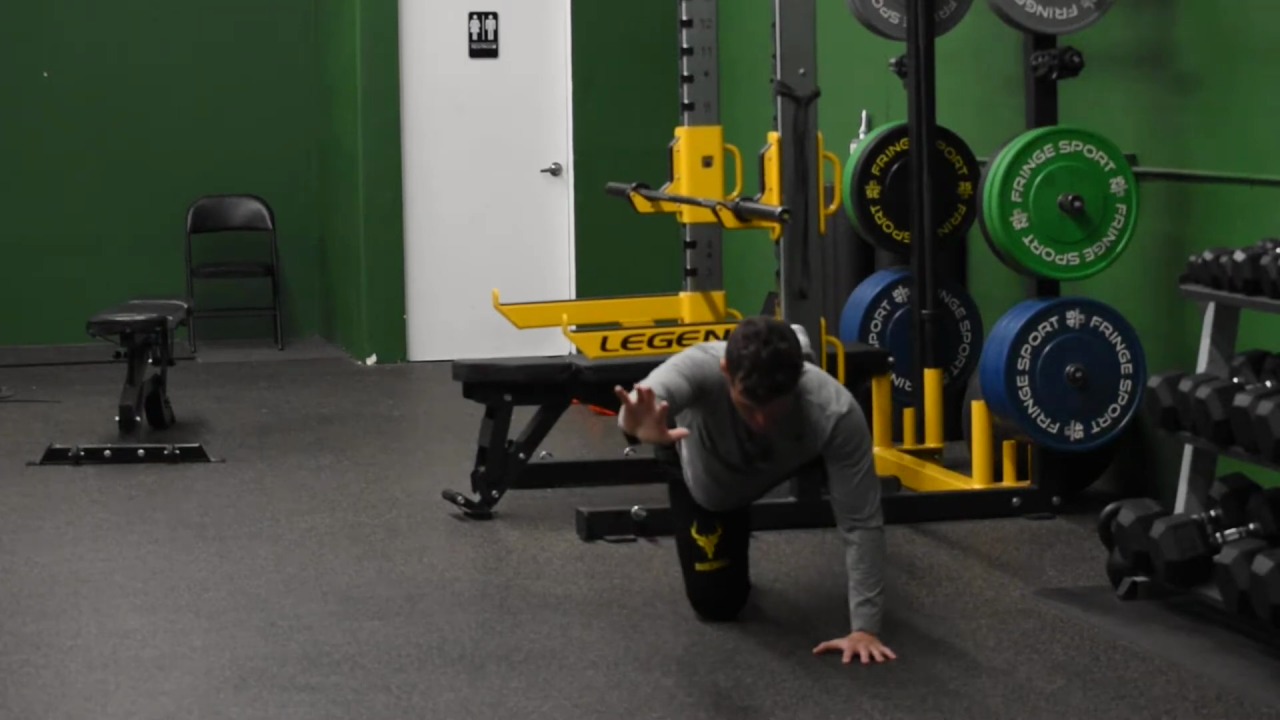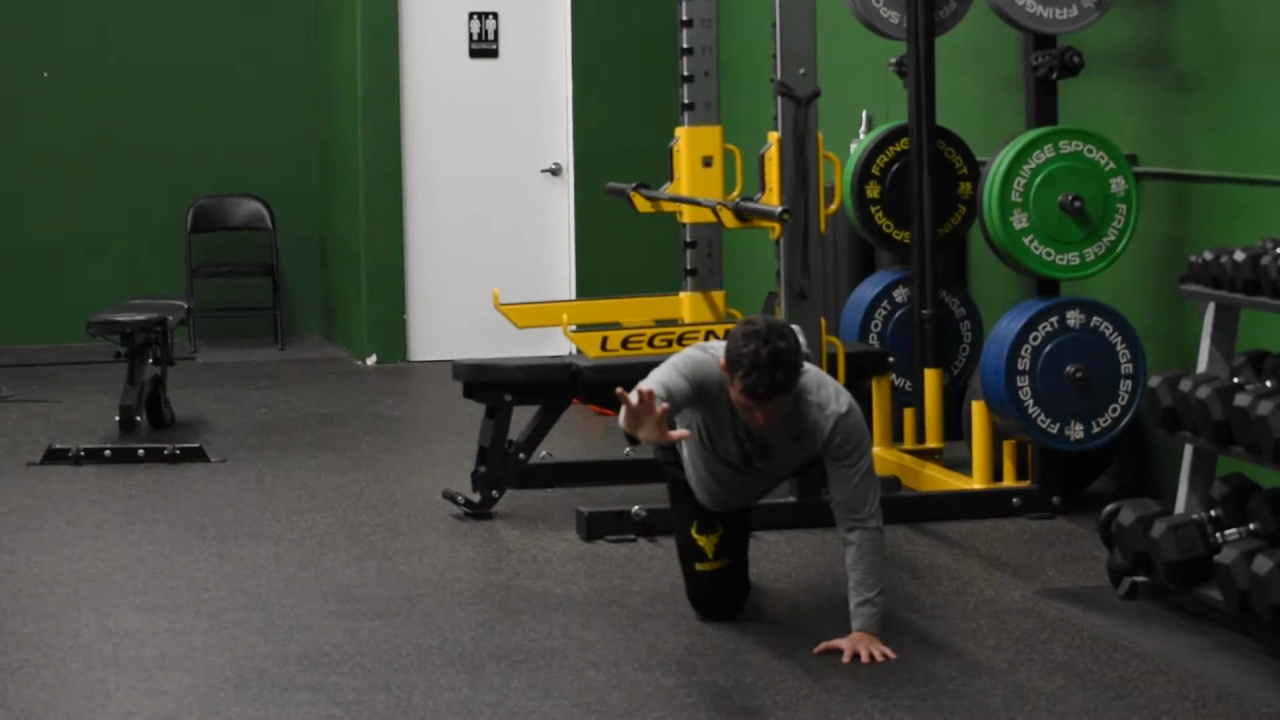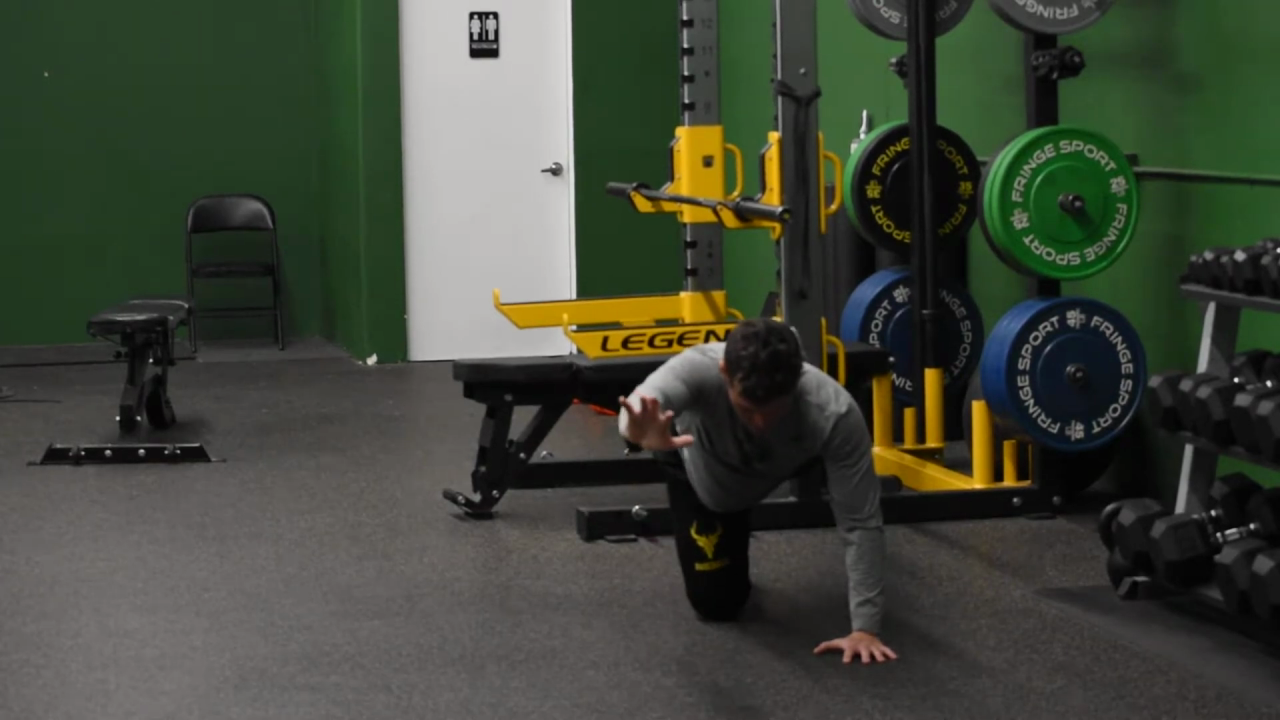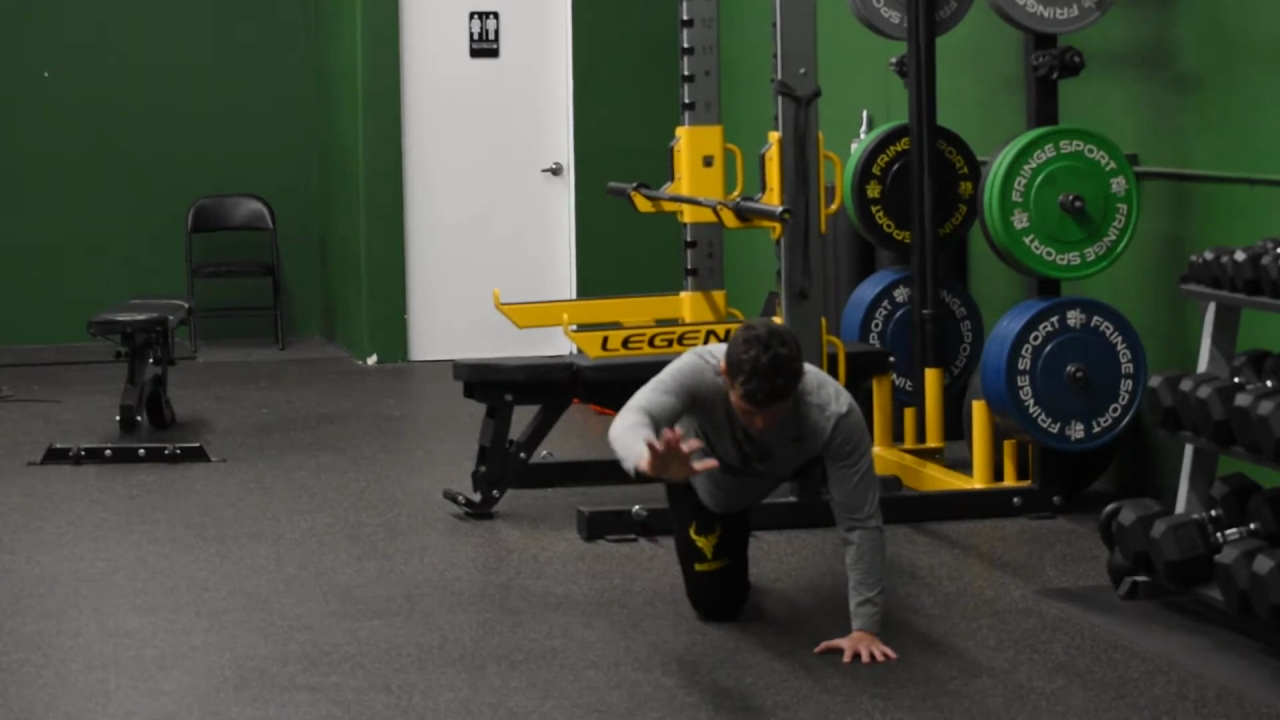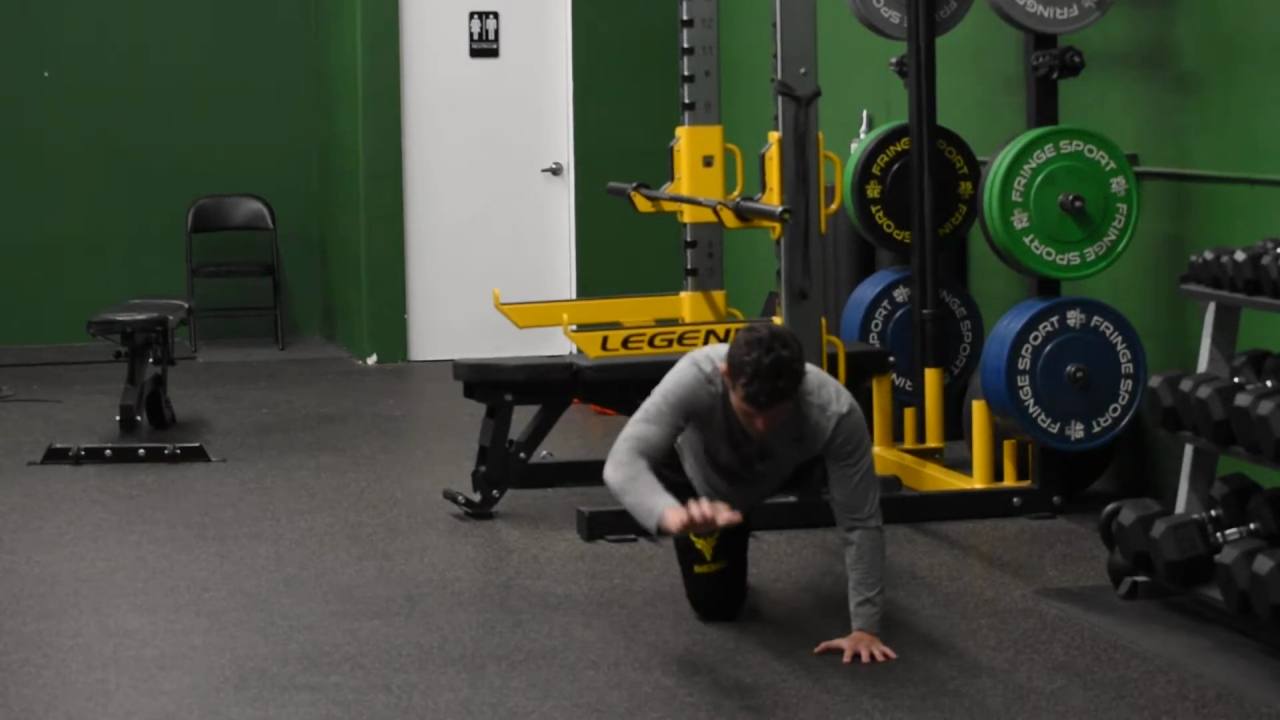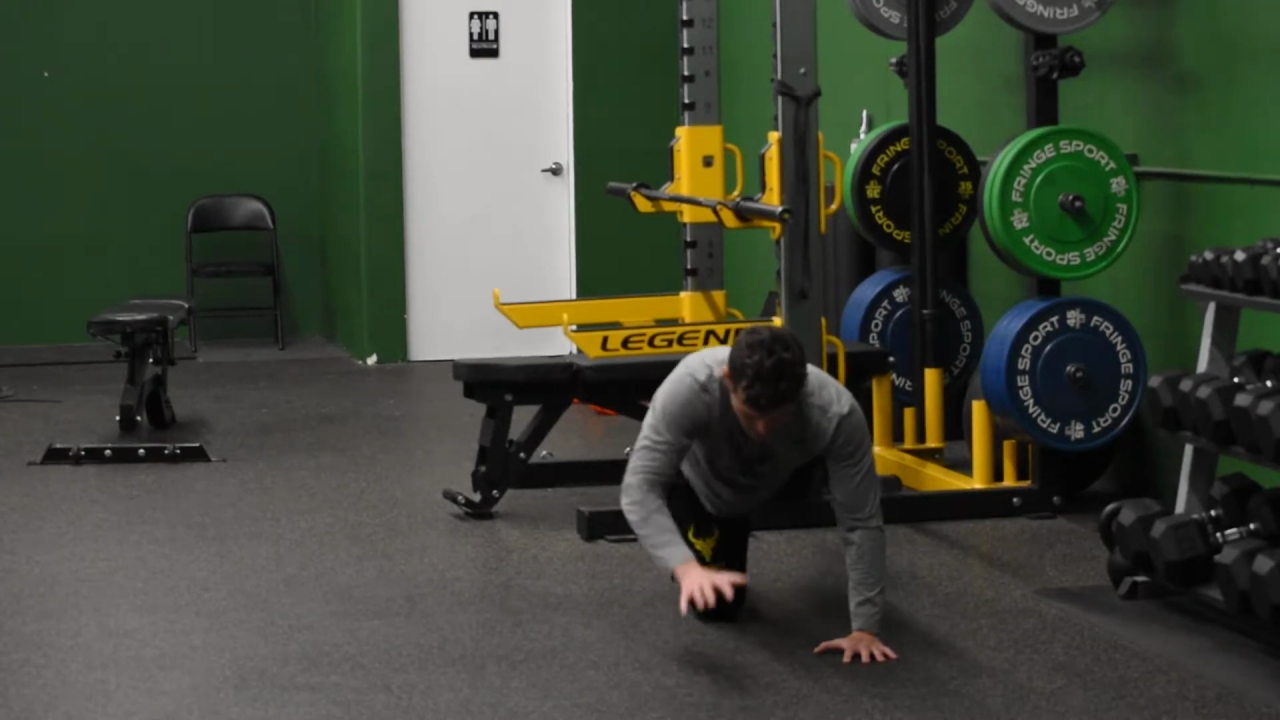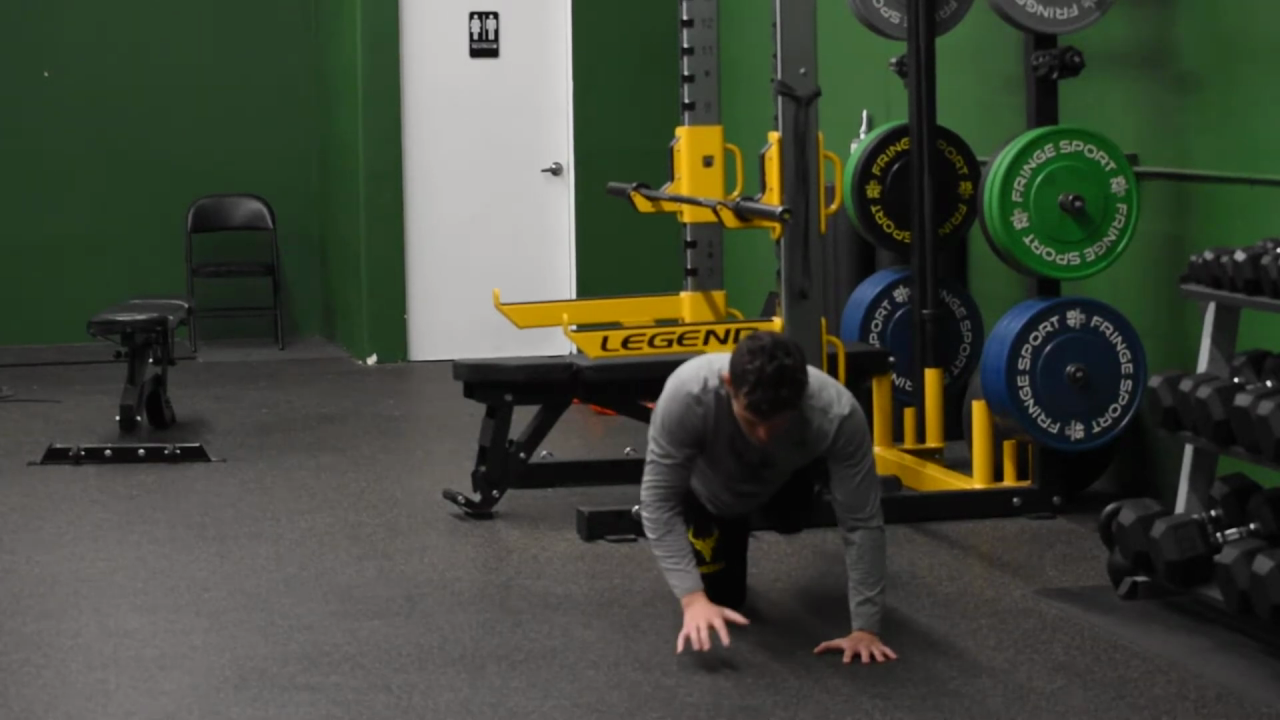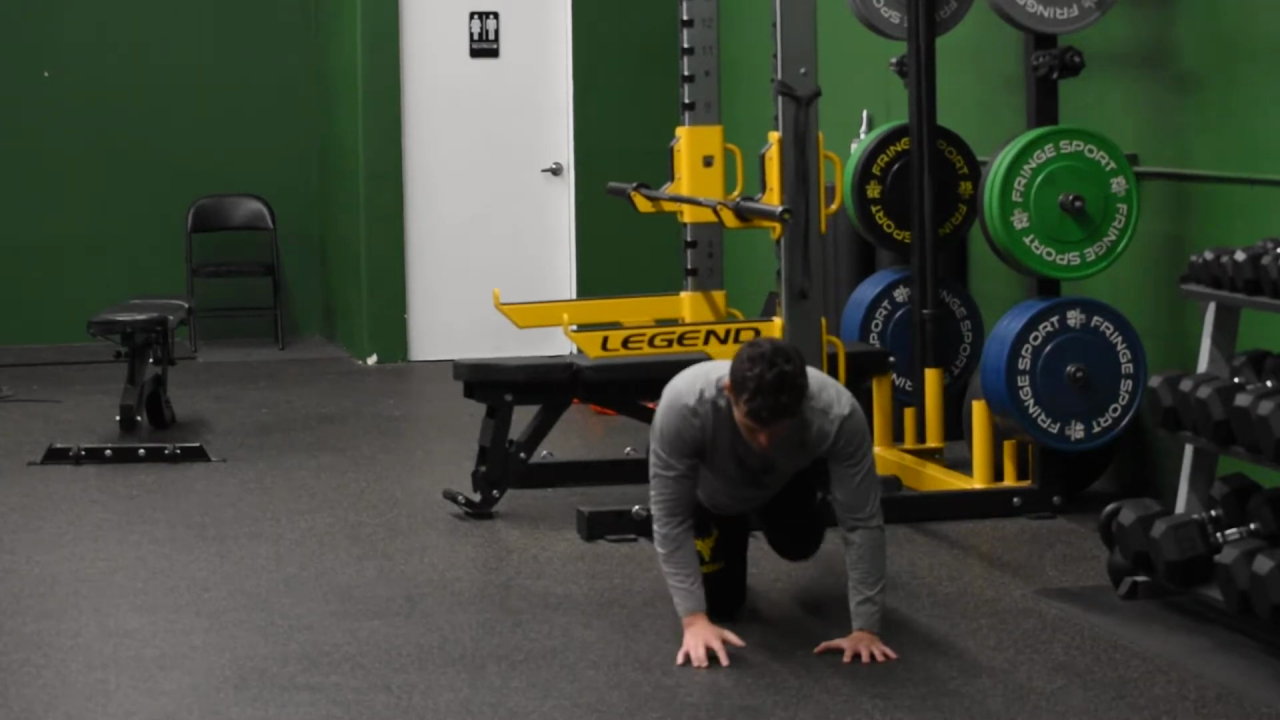
dt=0.1s
person 1, frame 1
left shoulder: (835, 412)
right shoulder: (702, 366)
left elbow: (861, 522)
right elbow: (652, 395)
left wrist: (865, 628)
right wrist: (638, 424)
left hip: (785, 462)
right hip: (703, 467)
right knee: (717, 603)
person 1, frame 2
left shoulder: (834, 412)
right shoulder: (702, 366)
left elbow: (861, 523)
right elbow: (647, 396)
left wrist: (865, 628)
right wrist: (639, 425)
left hip: (782, 464)
right hip: (701, 469)
right knee: (717, 603)
person 1, frame 3
left shoulder: (834, 412)
right shoulder: (701, 369)
left elbow: (861, 522)
right elbow: (647, 401)
left wrist: (865, 628)
right wrist: (640, 433)
left hip: (783, 464)
right hip: (701, 469)
right knee: (717, 603)
person 1, frame 4
left shoulder: (834, 413)
right shoulder: (699, 371)
left elbow: (861, 522)
right elbow: (628, 422)
left wrist: (865, 628)
right wrist: (648, 461)
left hip: (783, 464)
right hip: (699, 472)
right knee: (717, 603)
person 1, frame 5
left shoulder: (834, 413)
right shoulder: (697, 378)
left elbow: (861, 522)
right elbow: (622, 465)
left wrist: (865, 628)
right wrist: (671, 514)
left hip: (784, 467)
right hip: (699, 473)
right knee: (716, 604)
person 1, frame 6
left shoulder: (836, 412)
right shoulder: (692, 385)
left elbow: (861, 522)
right elbow: (640, 489)
left wrist: (864, 628)
right wrist: (684, 567)
left hip: (782, 472)
right hip: (700, 480)
right knee: (718, 603)
person 1, frame 7
left shoulder: (836, 413)
right shoulder: (688, 394)
left elbow: (862, 522)
right elbow: (659, 503)
left wrist: (865, 628)
right wrist: (692, 596)
right knee: (724, 597)
person 1, frame 8
left shoulder: (837, 413)
right shoulder: (684, 403)
left elbow: (862, 522)
right elbow: (670, 518)
left wrist: (865, 628)
right wrist: (694, 617)
left knee: (798, 545)
right knee: (720, 603)
